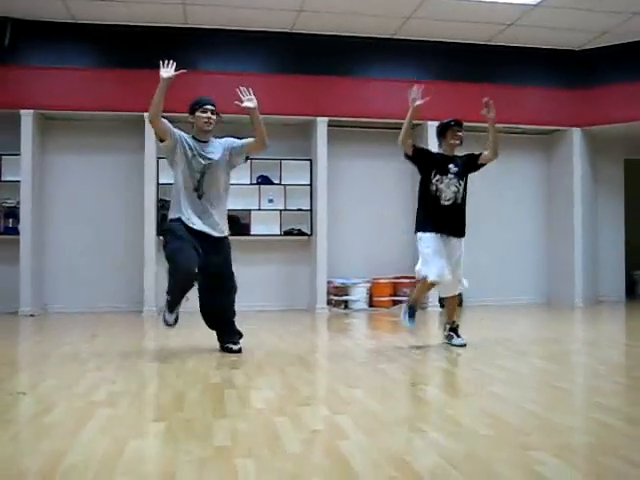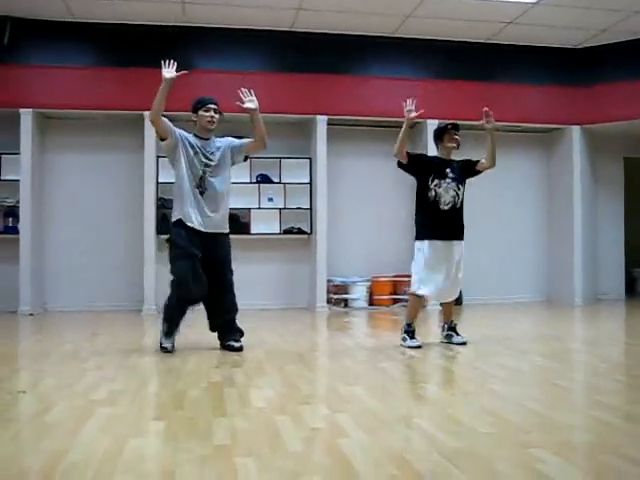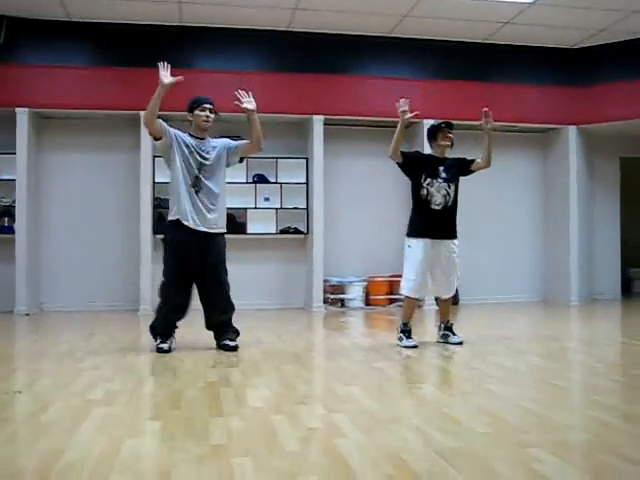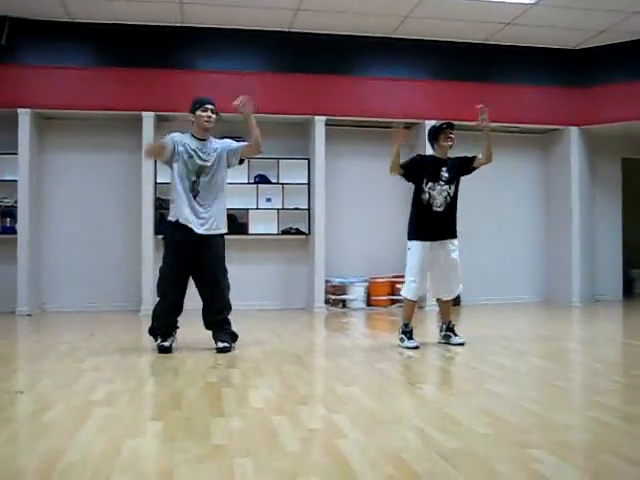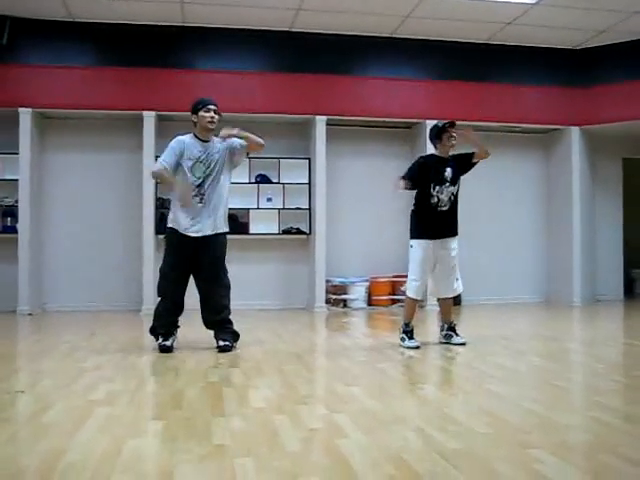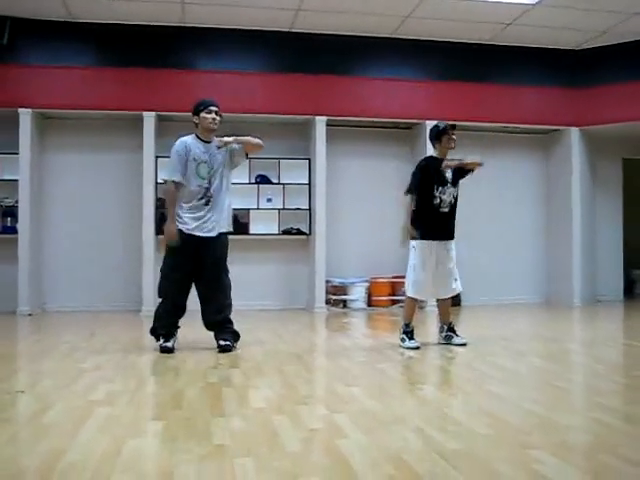
dt=0.1s
person 1, frame 1
left shoulder: (226, 147)
right shoulder: (178, 143)
left elbow: (261, 144)
right elbow: (154, 119)
left wrist: (254, 112)
right wrist: (164, 82)
left hip: (216, 230)
right hip: (182, 225)
left knee: (222, 287)
right knee: (184, 270)
left ankle: (228, 335)
right ankle: (173, 301)
person 1, frame 2
left shoulder: (227, 146)
right shoulder: (180, 141)
left elbow: (261, 144)
right elbow: (155, 118)
left wrist: (254, 112)
right wrist: (166, 83)
left hip: (217, 228)
right hip: (185, 226)
left knee: (222, 286)
right knee: (187, 282)
left ankle: (229, 333)
right ankle: (169, 326)
person 1, frame 3
left shoulder: (223, 147)
right shoulder: (176, 139)
left elbow: (255, 146)
right elbow: (149, 122)
left wrist: (252, 114)
right wrist: (163, 88)
left hip: (213, 227)
right hip: (181, 224)
left knee: (216, 284)
right knee: (175, 283)
left ankle: (224, 333)
right ankle: (163, 333)
person 1, frame 4
left shoulder: (223, 147)
right shoulder: (177, 142)
left elbow: (255, 149)
right elbow: (151, 152)
left wrist: (249, 119)
right wrist: (162, 144)
left hip: (213, 229)
right hip: (180, 225)
left knee: (215, 286)
right knee: (171, 285)
left ankle: (222, 333)
right ankle: (163, 333)
person 1, frame 5
left shoulder: (227, 147)
right shoulder: (180, 144)
left elbow: (259, 145)
right elbow: (158, 171)
left wrist: (237, 133)
right wrist: (176, 185)
left hip: (213, 229)
right hip: (181, 228)
left knee: (215, 284)
right knee: (172, 283)
left ankle: (224, 332)
right ankle: (164, 332)
person 1, frame 6
left shoulder: (227, 149)
right shoulder: (183, 145)
left elbow: (258, 145)
right elbow: (172, 185)
left wrist: (233, 140)
right wrist: (170, 222)
left hip: (216, 229)
right hip: (185, 228)
left knee: (216, 285)
right knee: (174, 284)
left ankle: (224, 332)
right ankle: (165, 332)
person 2, frame 1
left shoulder: (465, 162)
right shoulder: (428, 158)
left elbow: (492, 154)
right elbow: (404, 144)
left wrist: (491, 124)
right wrist: (412, 111)
left hip: (456, 232)
right hip: (429, 230)
left knee: (453, 284)
right knee: (436, 274)
left ankle: (450, 330)
right ankle: (411, 305)
person 2, frame 2
left shoulder: (462, 167)
right shoulder: (424, 163)
left elbow: (490, 163)
right elbow: (399, 153)
left wrist: (490, 132)
right wrist: (408, 122)
left hip: (454, 237)
right hip: (427, 237)
left knee: (450, 289)
right knee: (424, 287)
left ankle: (448, 329)
right ankle: (408, 330)
person 2, frame 3
left shoulder: (455, 165)
right shoulder: (418, 160)
left elbow: (486, 163)
right elbow: (393, 154)
left wrist: (488, 132)
right wrist: (402, 123)
left hip: (447, 236)
right hip: (420, 235)
left knee: (446, 286)
right knee: (413, 285)
left ankle: (445, 329)
right ankle: (404, 331)
person 2, frame 4
left shoulder: (457, 164)
right shoulder: (421, 162)
left elbow: (486, 159)
right elbow: (395, 169)
left wrist: (485, 131)
right wrist: (398, 144)
left hip: (447, 237)
right hip: (420, 236)
left knee: (447, 286)
right knee: (414, 285)
left ankle: (446, 329)
right ankle: (405, 331)
person 2, frame 5
left shoulder: (457, 162)
right shoulder: (425, 162)
left elbow: (484, 154)
right elbow: (405, 183)
left wrist: (471, 138)
right wrist: (403, 184)
left hip: (448, 234)
right hip: (423, 235)
left knee: (448, 284)
right knee: (416, 284)
left ankle: (447, 329)
right ankle: (406, 331)
person 2, frame 6
left shoulder: (453, 165)
right shoulder: (426, 165)
left elbow: (476, 164)
right elbow: (411, 196)
left wrist: (458, 163)
right wrist: (408, 224)
left hip: (445, 235)
right hip: (424, 235)
left knee: (446, 285)
right knee: (416, 284)
left ankle: (446, 330)
right ankle: (406, 331)
